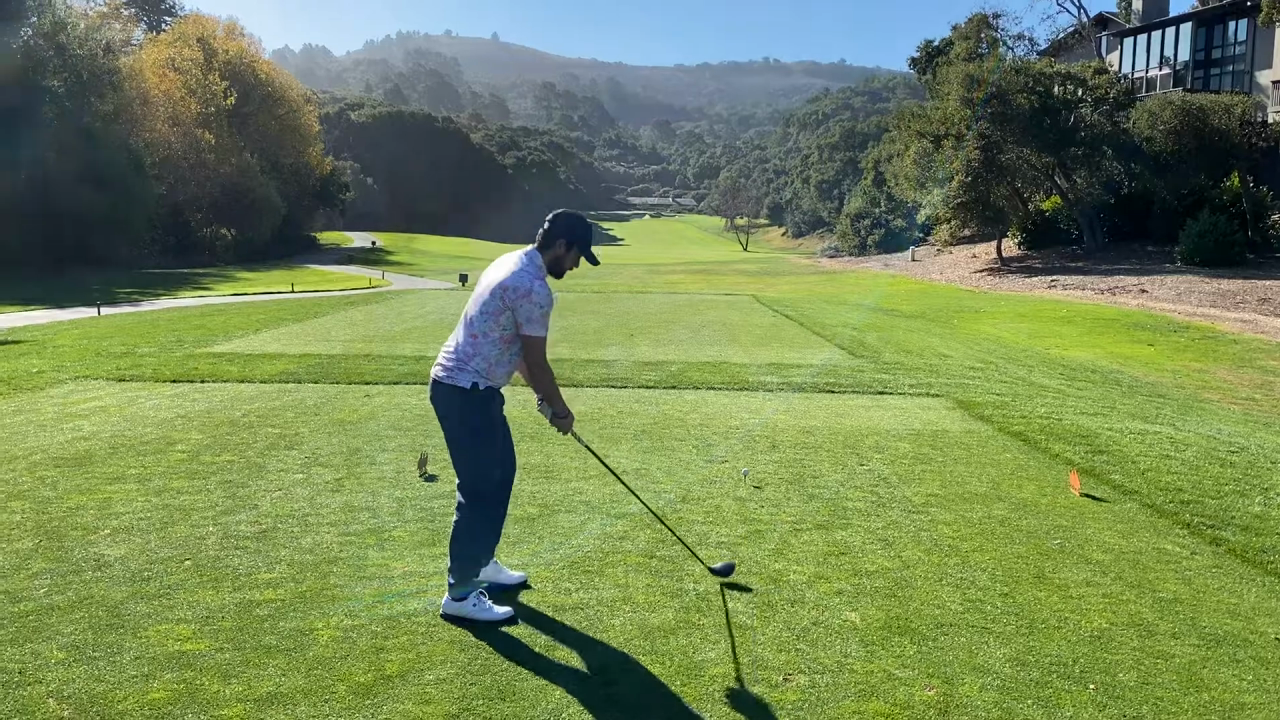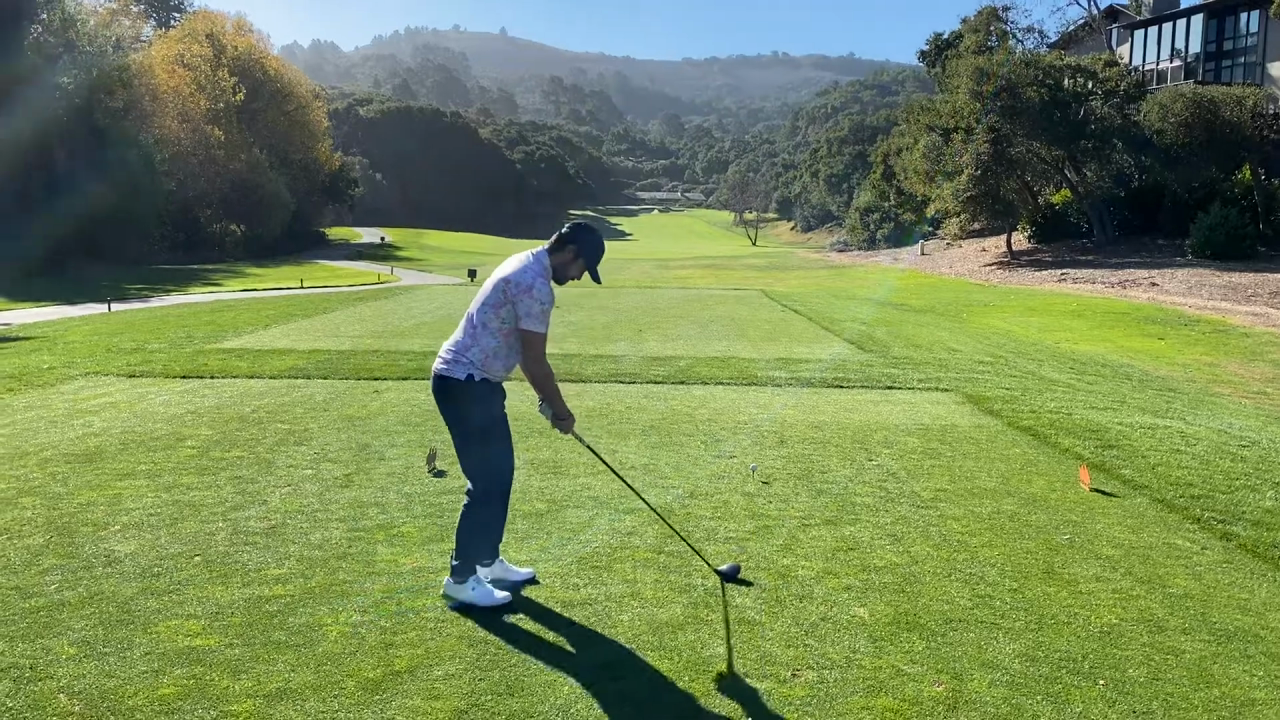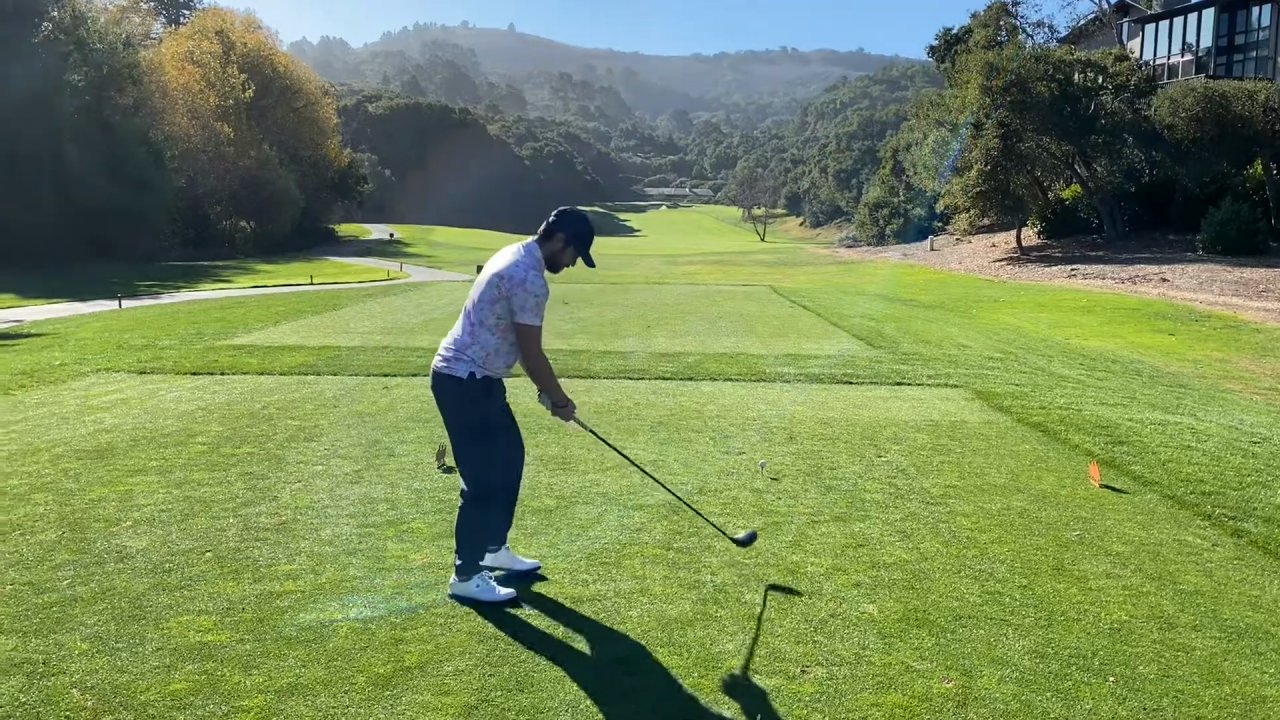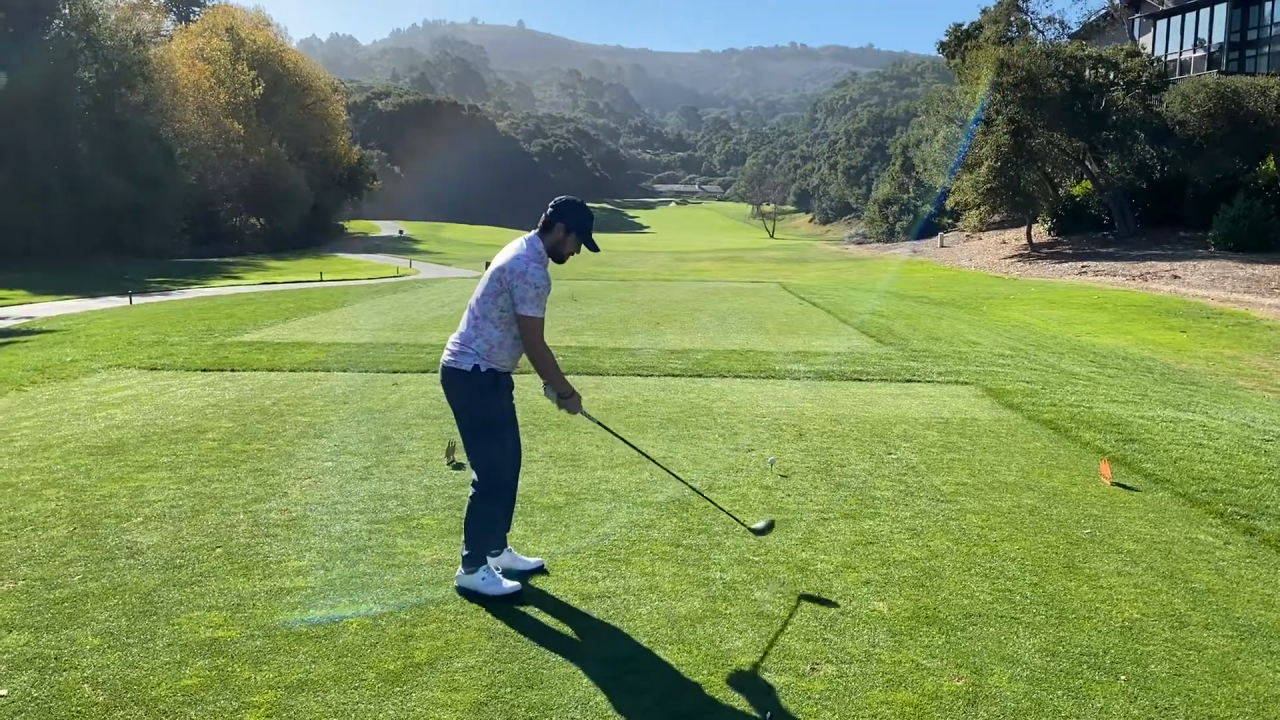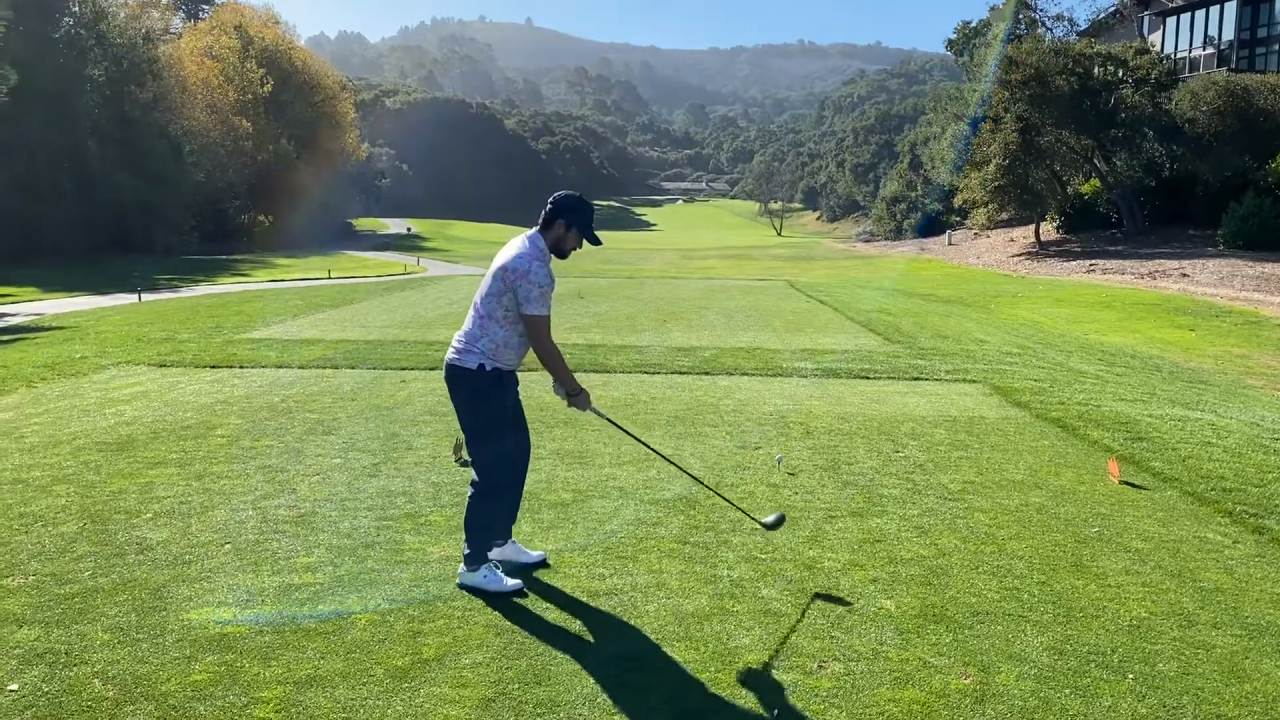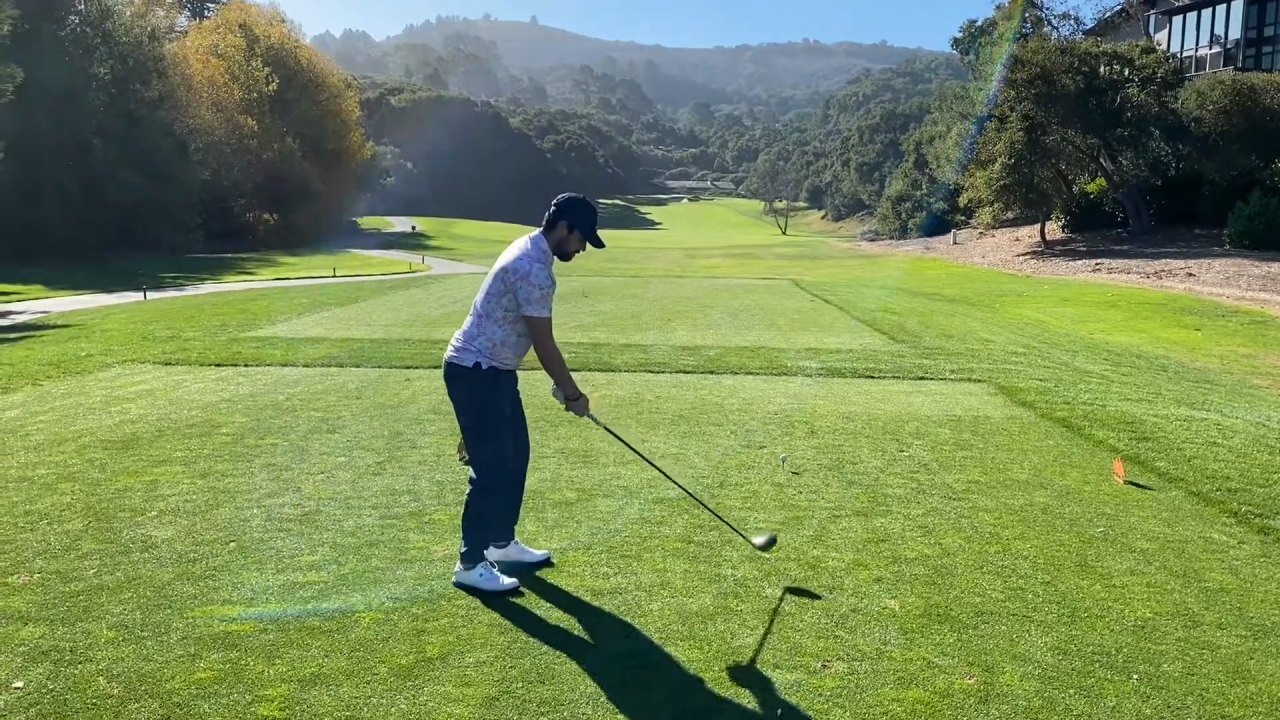
dt=0.4s
person 1, frame 1
left shoulder: (512, 263)
right shoulder: (533, 287)
right elbow: (537, 363)
left wrist: (543, 396)
right wrist: (560, 410)
left hip: (463, 386)
right hip: (466, 392)
left knee: (500, 472)
right knee: (480, 490)
left ankle: (480, 562)
right ankle: (459, 592)
person 1, frame 2
left shoulder: (524, 265)
right shoulder: (535, 285)
left elbow: (522, 351)
right elbow: (535, 360)
left wrist: (547, 400)
right wrist: (561, 411)
left hip: (473, 380)
right hip: (464, 383)
left knee: (499, 471)
right knee: (488, 479)
left ankle: (486, 559)
right ankle: (461, 576)
person 1, frame 3
left shoulder: (515, 256)
right shoulder: (529, 278)
right elbow: (531, 352)
left wrist: (547, 390)
right wrist: (560, 400)
left hip: (473, 377)
right hip: (465, 381)
left knee: (509, 459)
right knee: (484, 479)
left ankle: (493, 547)
right ankle: (466, 574)
person 1, frame 4
left shoulder: (522, 253)
right shoulder: (530, 270)
left elbow: (523, 338)
right elbow: (534, 344)
left wrist: (553, 382)
right wrist: (565, 391)
left hip: (485, 373)
right hip: (473, 375)
left knee: (507, 463)
right knee: (492, 472)
left ankle: (495, 550)
right ankle: (473, 566)
person 1, frame 5
left shoulder: (524, 248)
right shoulder: (533, 269)
left elbow: (534, 337)
right elbow: (541, 342)
left wrist: (563, 380)
right wrist: (574, 389)
left hip: (491, 370)
right hip: (477, 372)
left knee: (515, 456)
right knee: (494, 469)
left ankle: (498, 541)
right ankle: (475, 564)
person 1, frame 6
left shoulder: (531, 253)
right shoulder: (533, 269)
left elbow: (542, 332)
right elbow: (542, 343)
left wrist: (563, 384)
right wrist: (574, 394)
left hip: (494, 370)
right hip: (474, 371)
left knee: (515, 456)
right knee: (491, 467)
left ankle: (500, 542)
right ankle: (470, 563)
